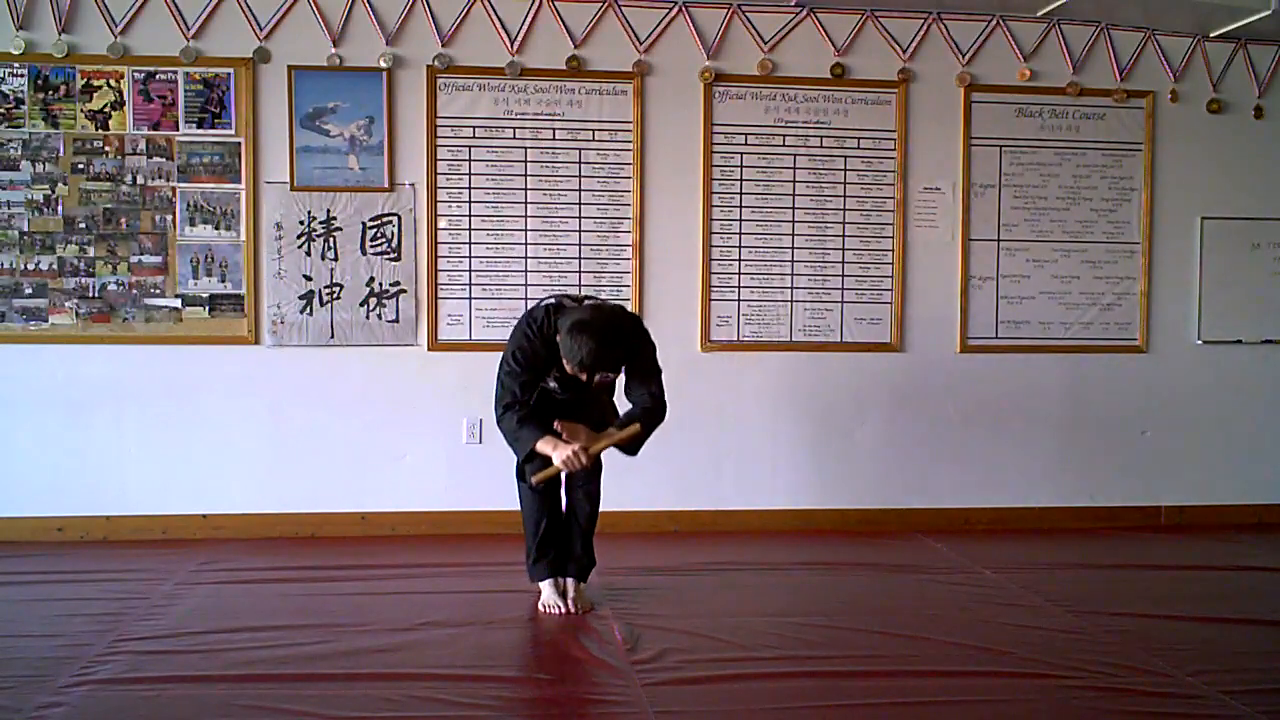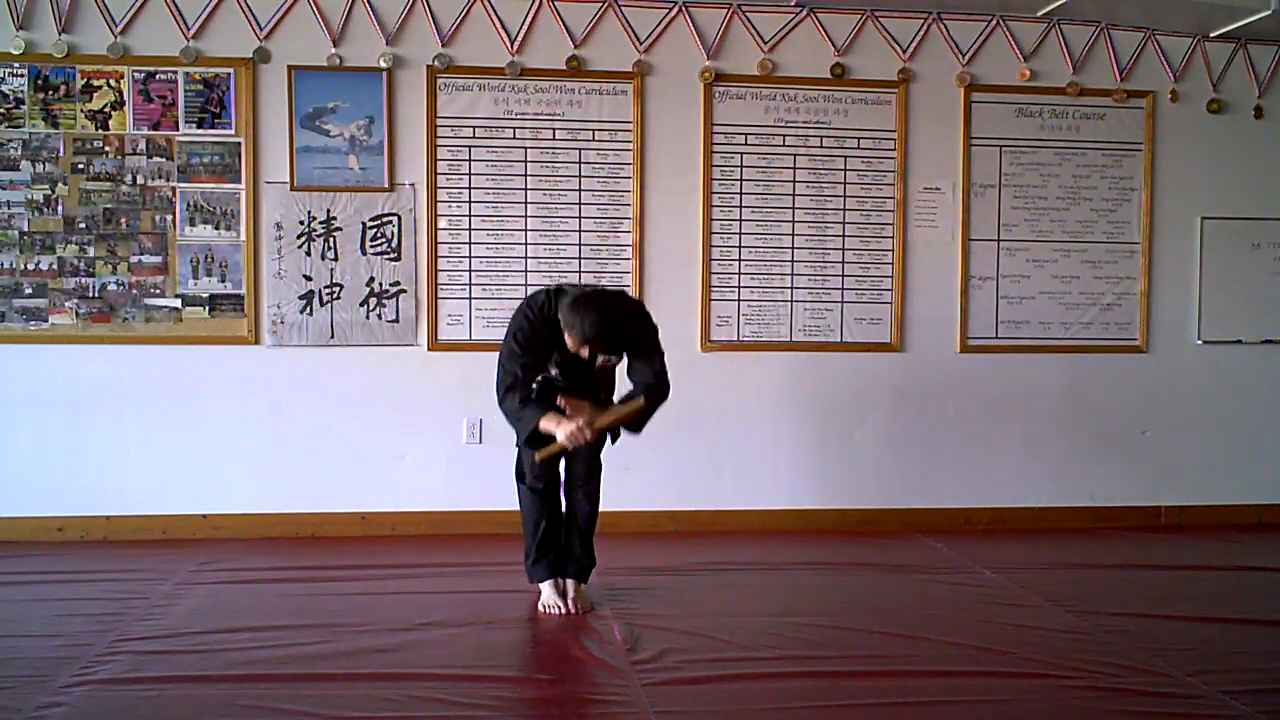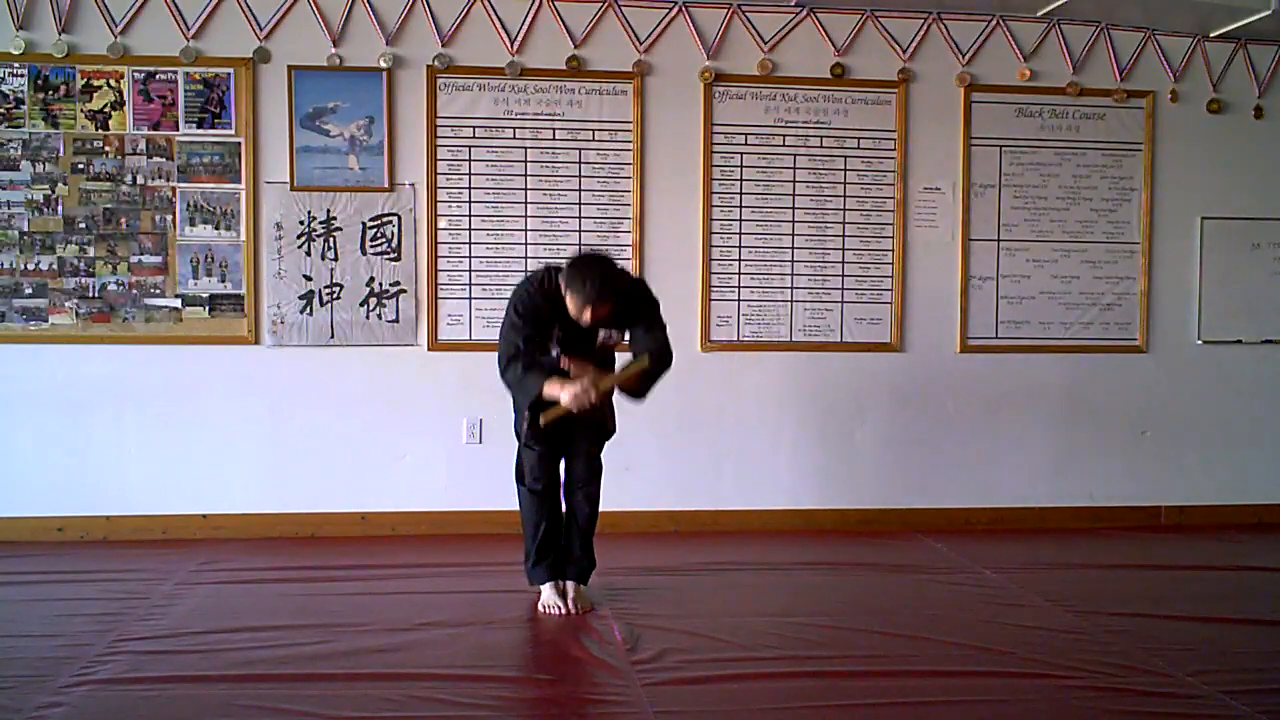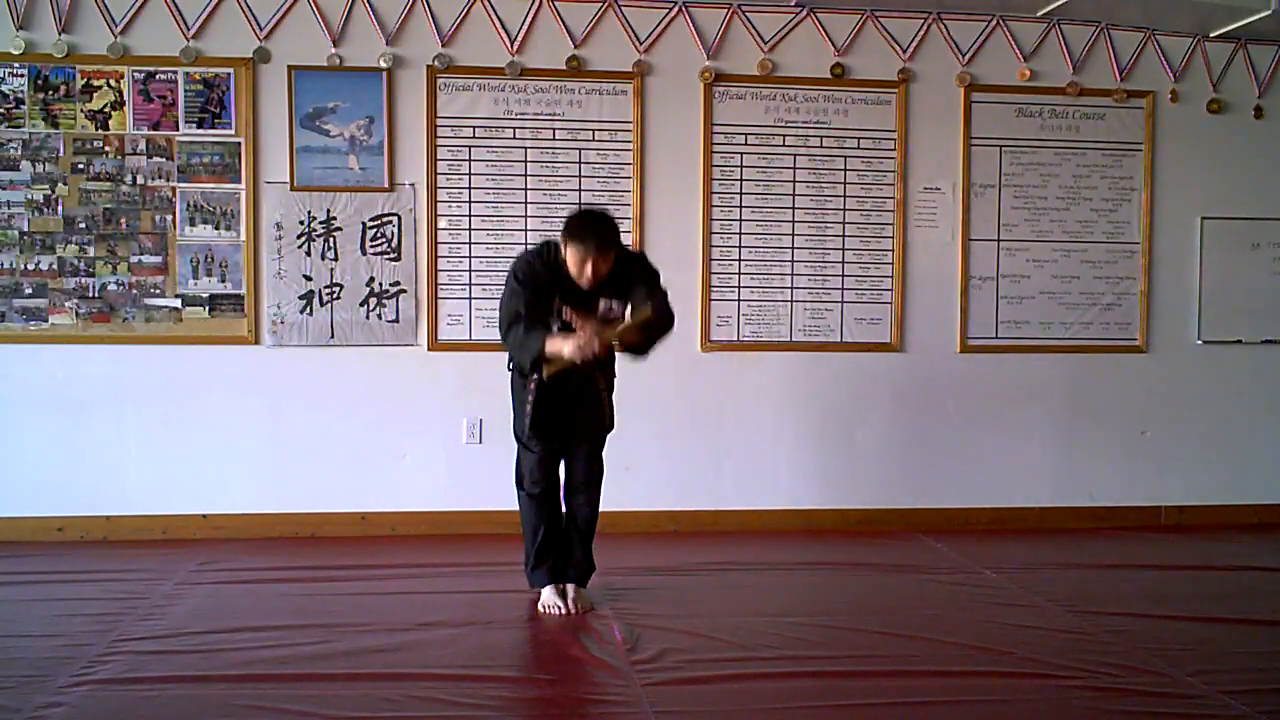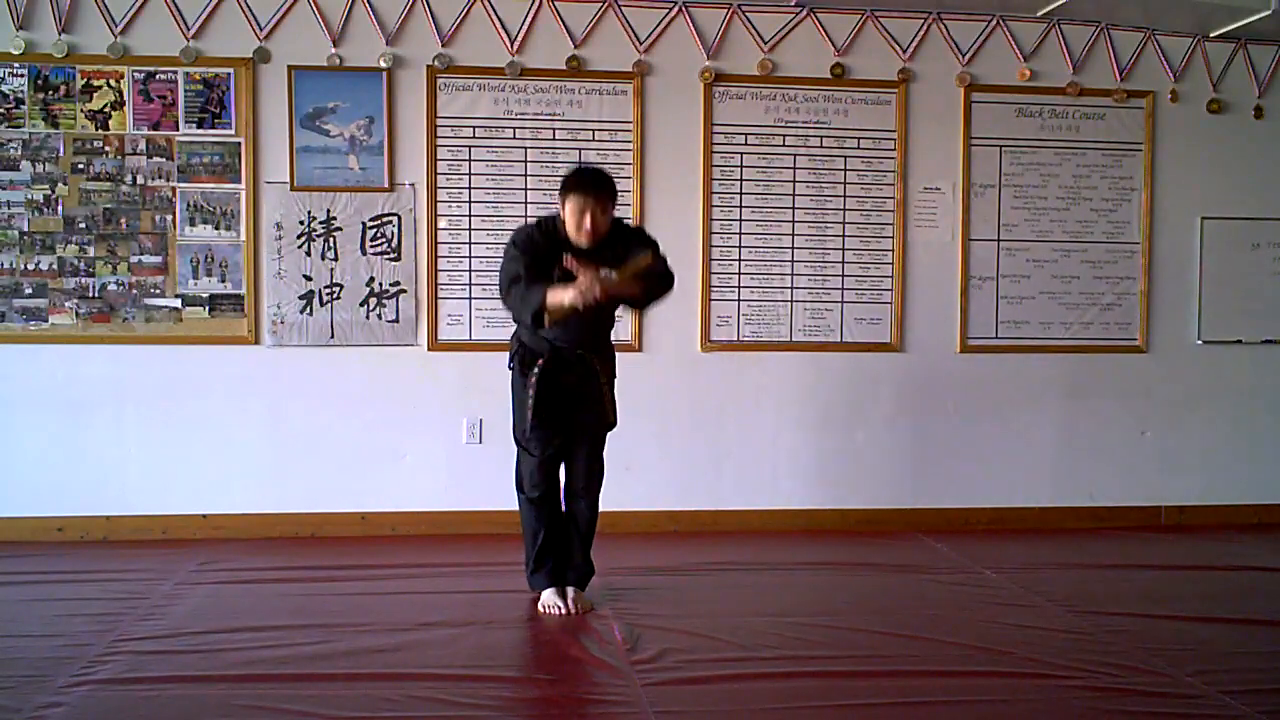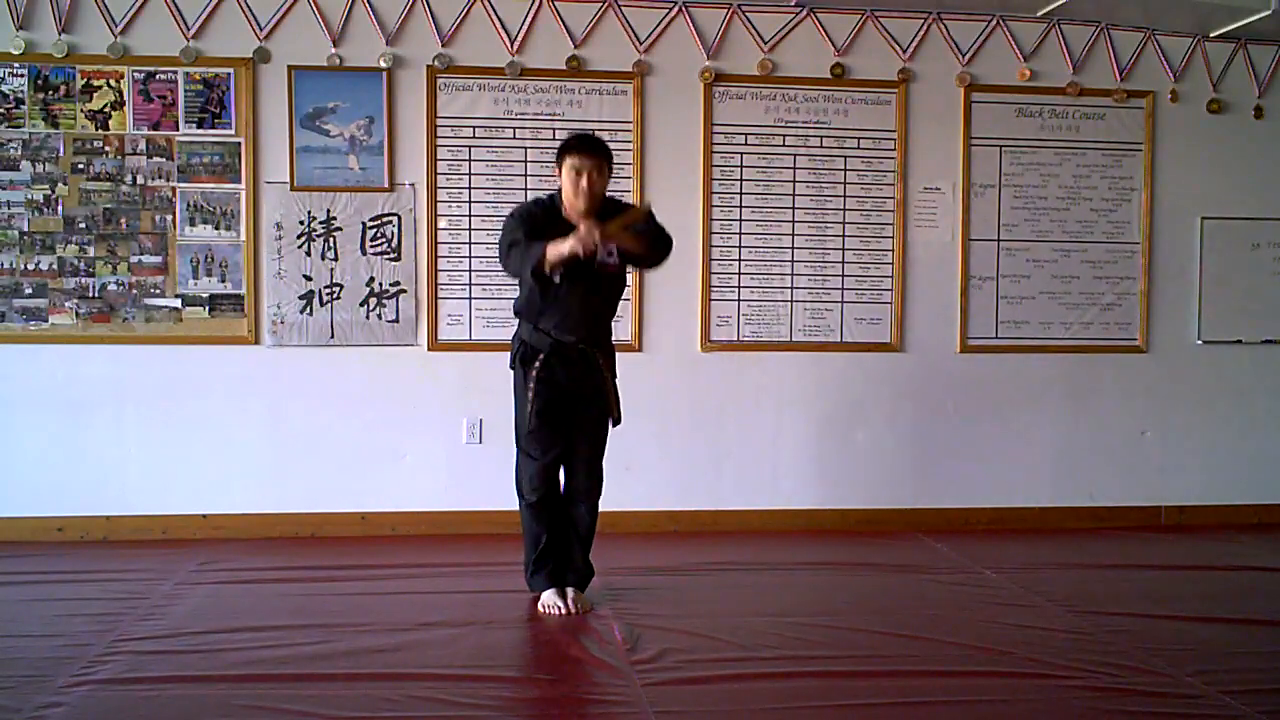
dt=0.1s
person 1, frame 1
left shoulder: (630, 336)
right shoulder: (532, 332)
left elbow: (651, 404)
right elbow: (509, 409)
left wrist: (594, 439)
right wrist: (554, 447)
right hip: (541, 397)
left knee: (585, 476)
right knee: (536, 472)
left ankle: (574, 577)
right ankle: (547, 578)
person 1, frame 2
left shoulder: (632, 318)
right shoulder: (533, 315)
left elbow: (654, 385)
right elbow: (511, 390)
left wrist: (599, 417)
right wrist: (557, 425)
left hip: (592, 393)
right hip: (541, 391)
left knee: (585, 475)
right knee: (536, 471)
left ankle: (575, 577)
right ankle: (547, 578)
person 1, frame 3
left shoulder: (633, 295)
right shoulder: (533, 294)
left elbow: (657, 354)
right elbow: (513, 365)
left wrist: (602, 380)
right wrist: (560, 390)
left hip: (593, 392)
right hip: (542, 387)
left knee: (584, 474)
right knee: (537, 469)
left ankle: (575, 577)
right ankle: (547, 579)
person 1, frame 4
left shoulder: (633, 266)
right shoulder: (532, 265)
left elbow: (659, 317)
right elbow: (514, 329)
left wrist: (609, 335)
right wrist: (563, 346)
left hip: (592, 376)
right hip: (539, 370)
left knee: (585, 475)
right knee: (537, 473)
left ankle: (575, 578)
right ankle: (547, 579)
person 1, frame 5
left shoulder: (627, 241)
right shoulder: (531, 239)
left elbow: (660, 280)
right elbow: (515, 292)
left wrist: (611, 285)
right wrist: (566, 293)
left hip: (592, 361)
right hip: (538, 359)
left knee: (585, 473)
right knee: (538, 471)
left ankle: (575, 579)
right ankle: (547, 580)
person 1, frame 6
left shoulder: (623, 218)
right shoulder: (530, 216)
left elbow: (657, 246)
right elbow: (516, 255)
left wrist: (609, 237)
right wrist: (565, 246)
left hip: (593, 360)
right hip: (539, 357)
left knee: (585, 477)
right knee: (538, 474)
left ankle: (574, 580)
right ankle: (546, 581)
